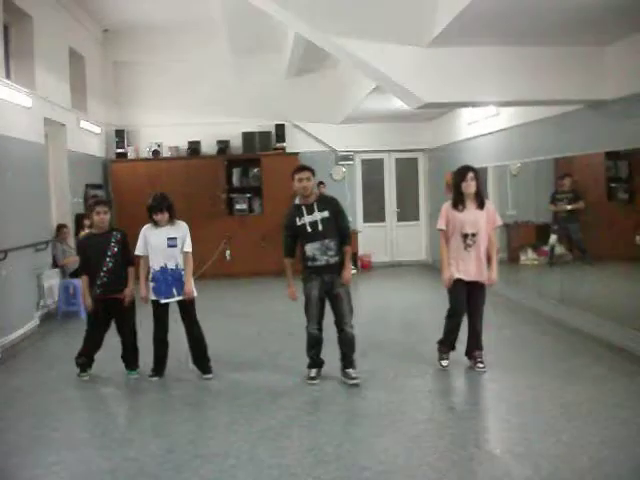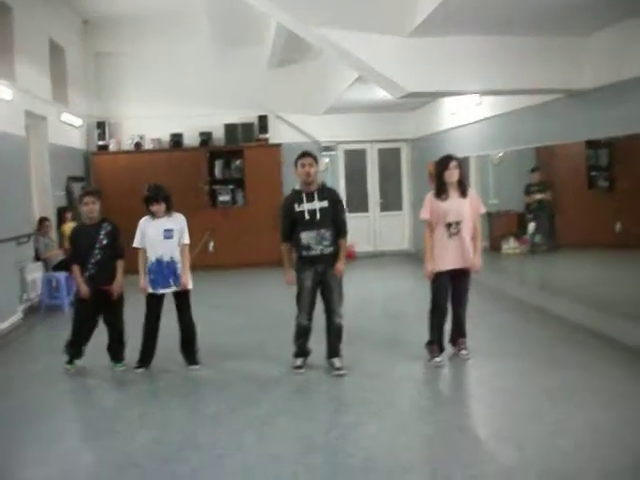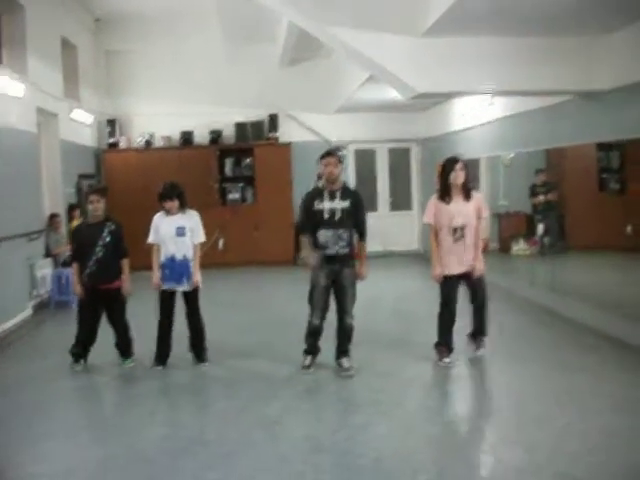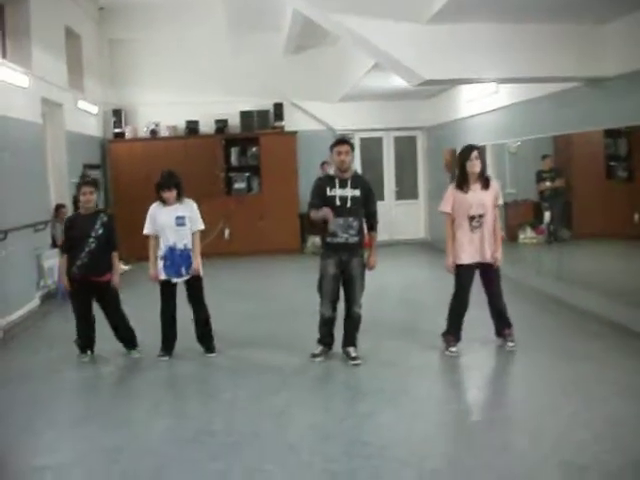
dt=0.3s
person 1, frame 1
left shoulder: (331, 204)
right shoulder: (293, 215)
left elbow: (346, 237)
right elbow: (289, 252)
left wrist: (347, 267)
right wrist: (290, 283)
left hip: (337, 273)
right hip: (312, 276)
left knee: (345, 322)
right knee: (313, 324)
left ankle: (349, 366)
right ankle: (314, 364)
person 1, frame 2
left shoulder: (331, 195)
right shoulder: (291, 201)
left elbow: (341, 231)
right elbow: (286, 238)
left wrist: (341, 259)
right wrist: (288, 268)
left hip: (330, 264)
right hip: (306, 266)
left knee: (334, 312)
right knee: (304, 314)
left ankle: (334, 355)
right ankle: (301, 354)
person 1, frame 3
left shoulder: (352, 197)
right shoulder: (311, 198)
left elbow: (361, 232)
right elbow: (304, 230)
left wrist: (362, 263)
right wrist: (307, 251)
left hip: (346, 264)
right hip: (321, 264)
left knee: (346, 313)
right knee: (317, 312)
left ankle: (343, 355)
right ankle: (311, 352)
person 1, frame 4
left shoulder: (363, 185)
right shoulder: (322, 184)
left elbow: (372, 221)
right elbow: (312, 212)
left wrist: (373, 252)
right wrist: (322, 212)
left hip: (355, 253)
right hip: (330, 253)
left knee: (354, 302)
right knee: (327, 302)
left ankle: (349, 344)
right ankle: (325, 342)
person 2, frame 1
left shoulder: (487, 207)
right shoulder: (449, 208)
left elbow: (492, 240)
right elbow: (444, 241)
left wrist: (494, 267)
right wrist: (445, 269)
left hip: (479, 270)
right hip: (457, 270)
left knee: (476, 314)
right knee: (457, 310)
left ankle: (475, 352)
right ankle: (445, 347)
person 2, frame 2
left shoulder: (470, 195)
right shoulder: (432, 198)
left elbow: (476, 227)
right elbow: (428, 231)
left wrist: (477, 254)
right wrist: (428, 260)
left hip: (464, 259)
right hip: (441, 260)
left knee: (460, 302)
right knee: (439, 303)
left ankle: (459, 339)
right ankle: (435, 345)
person 2, frame 3
left shoulder: (475, 198)
right shoulder: (437, 201)
left elbow: (480, 230)
right elbow: (433, 235)
left wrist: (479, 258)
right wrist: (436, 264)
left hip: (471, 261)
right hip: (448, 263)
left knee: (480, 300)
right knee: (448, 307)
left ankle: (478, 336)
right ankle: (444, 347)
person 2, frame 4
left shoulder: (492, 186)
right shoulder: (455, 190)
left elbow: (496, 220)
right elbow: (449, 224)
left wrist: (498, 248)
right wrist: (449, 254)
left hip: (488, 252)
right hip: (464, 253)
left knee: (495, 293)
right knee: (461, 296)
left ankle: (504, 330)
right ankle: (451, 336)
person 3, frame 1
left shoulder: (181, 227)
right shoulder: (146, 231)
left elbow: (188, 256)
right elbow: (143, 260)
left wrist: (188, 282)
right wrist: (142, 285)
left hip: (181, 284)
right hip: (158, 287)
left knee: (192, 325)
right knee: (160, 329)
left ankle: (204, 365)
right ankle: (158, 368)
person 3, frame 2
left shoulder: (178, 219)
right shoulder: (144, 223)
left elbow: (184, 248)
right elbow: (141, 252)
left wrist: (185, 274)
right wrist: (142, 277)
left hip: (177, 276)
right hip: (154, 278)
left knee: (185, 317)
right knee: (151, 319)
left ankle: (191, 355)
right ankle: (144, 359)
person 3, frame 3
left shoulder: (192, 217)
right shoulder: (158, 219)
left elbow: (197, 246)
right elbow: (156, 248)
left wrist: (196, 272)
right wrist: (155, 273)
left hip: (188, 275)
right hip: (166, 276)
left knee: (193, 314)
right knee: (165, 316)
left ankle: (199, 352)
right ankle: (161, 356)
person 3, frame 4
left shoulder: (189, 206)
right shoulder: (155, 209)
left elbow: (196, 235)
right elbow: (153, 239)
left wrist: (197, 260)
right wrist: (152, 265)
left hip: (189, 263)
right hip: (166, 266)
left knee: (198, 303)
right knee: (167, 307)
left ankle: (207, 342)
right ankle: (167, 346)
person 4, frame 1
left shoulder: (120, 236)
right shoulder: (85, 242)
left elbow: (130, 263)
right elbow: (83, 271)
left wrist: (131, 287)
right wrist: (86, 296)
left hip: (122, 293)
right hip: (98, 296)
left knee: (128, 331)
right knee: (94, 332)
left ankle: (131, 365)
right ankle: (83, 364)
person 4, frame 2
left shoulder: (110, 227)
right shoulder: (77, 232)
left elbow: (119, 256)
right elbow: (74, 262)
left wrist: (119, 280)
right wrist: (80, 284)
left hip: (110, 285)
right hip: (88, 286)
left knee: (115, 324)
right knee: (82, 323)
left ankle: (117, 357)
right ankle: (72, 356)
person 4, frame 3
left shoulder: (114, 226)
right shoulder: (80, 230)
left elbow: (123, 255)
right elbow: (75, 259)
left wrist: (126, 279)
right wrist: (76, 282)
left hip: (112, 284)
right hip: (88, 285)
left knee: (119, 321)
right knee: (86, 322)
left ankle: (126, 354)
right ankle: (79, 356)
person 4, frame 4
left shoulder: (105, 218)
right shoulder: (72, 221)
left elbow: (113, 248)
right elbow: (66, 251)
left wrist: (116, 273)
right wrist: (63, 274)
left hip: (103, 276)
right hip: (79, 278)
left knee: (114, 312)
right knee: (83, 315)
left ankle: (131, 344)
right ankle: (85, 347)
